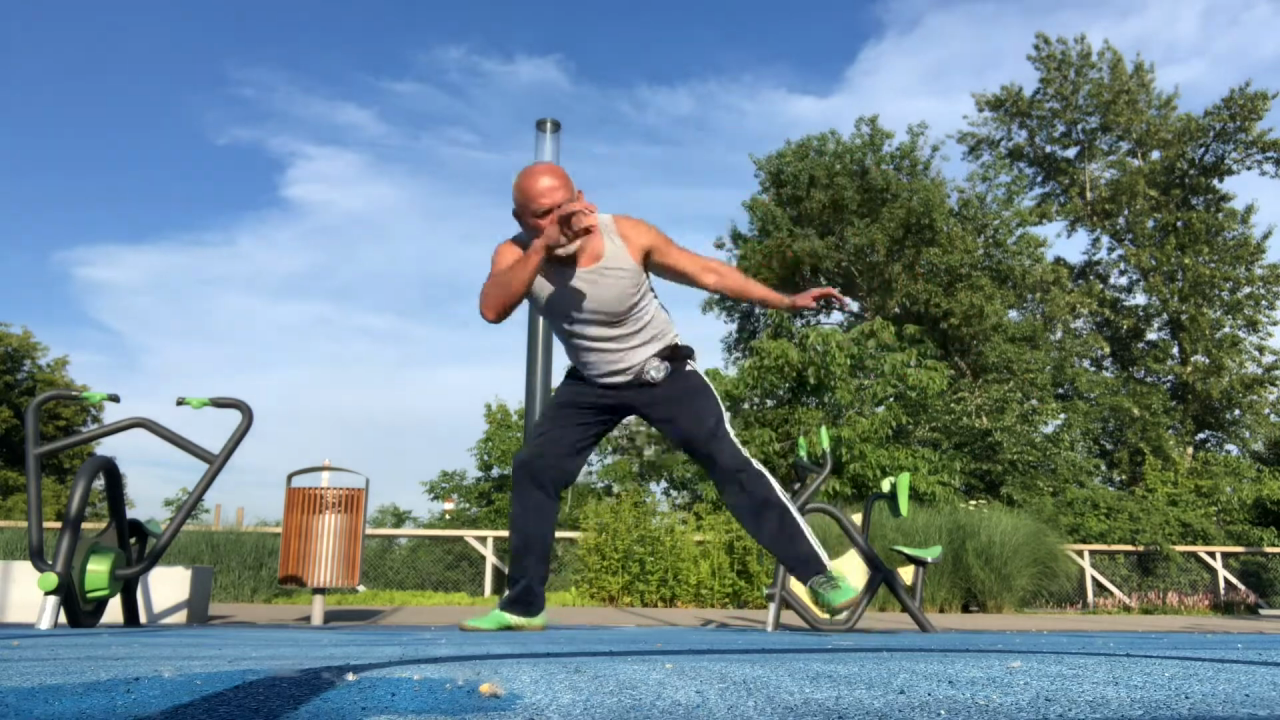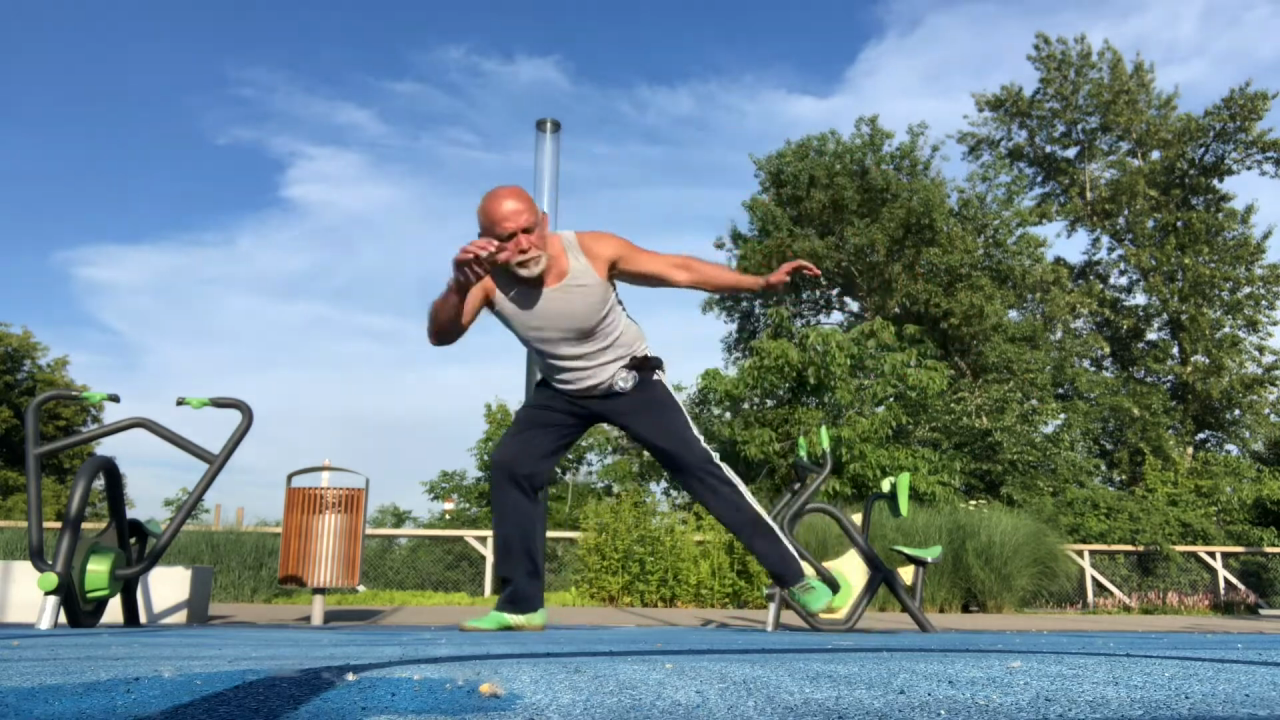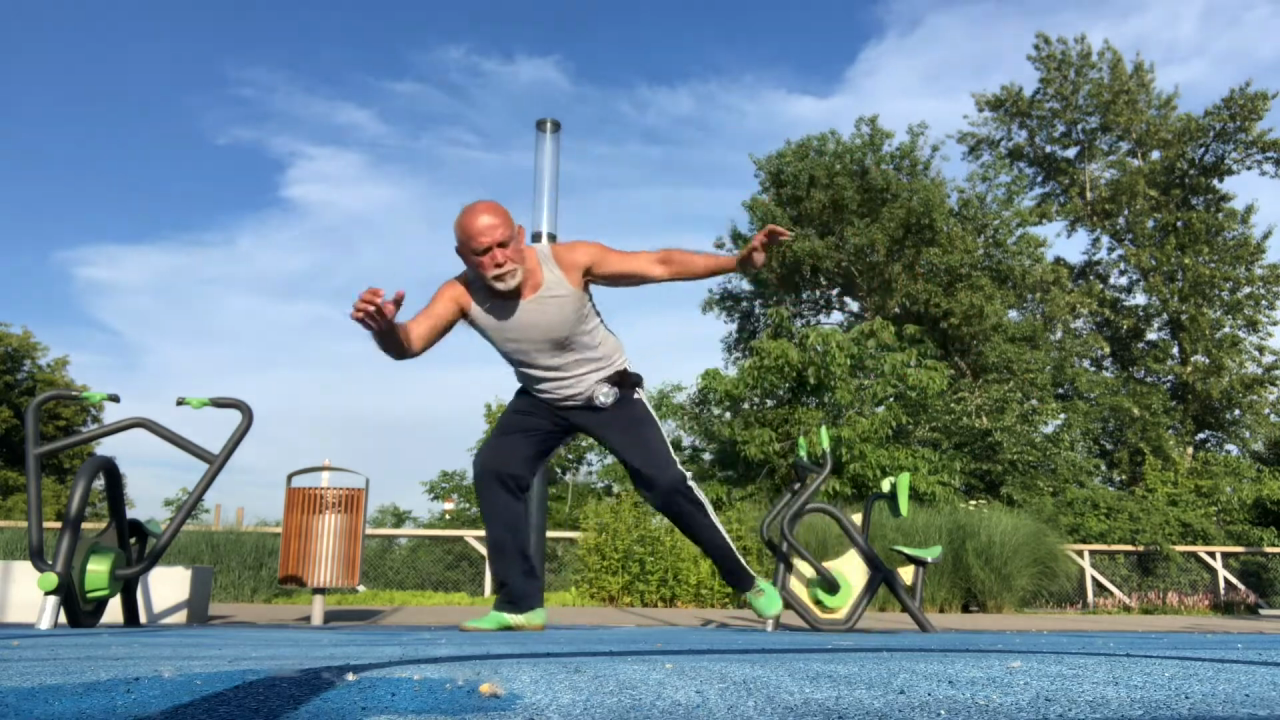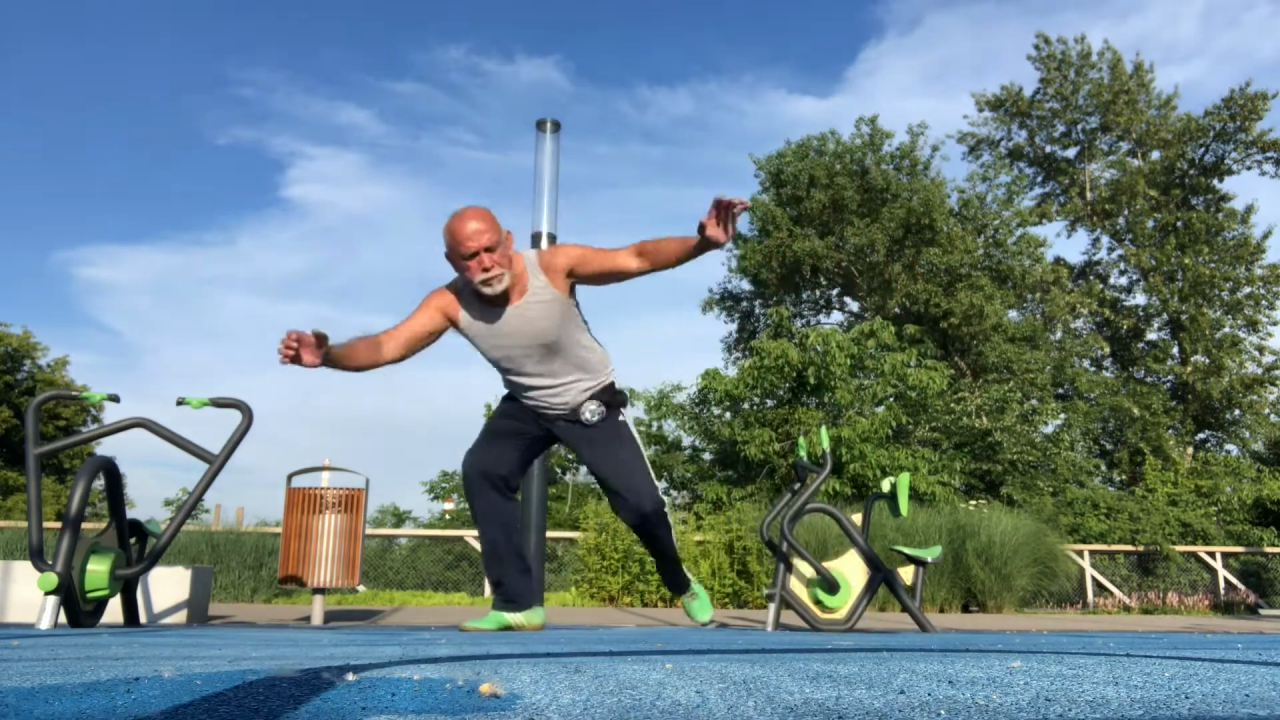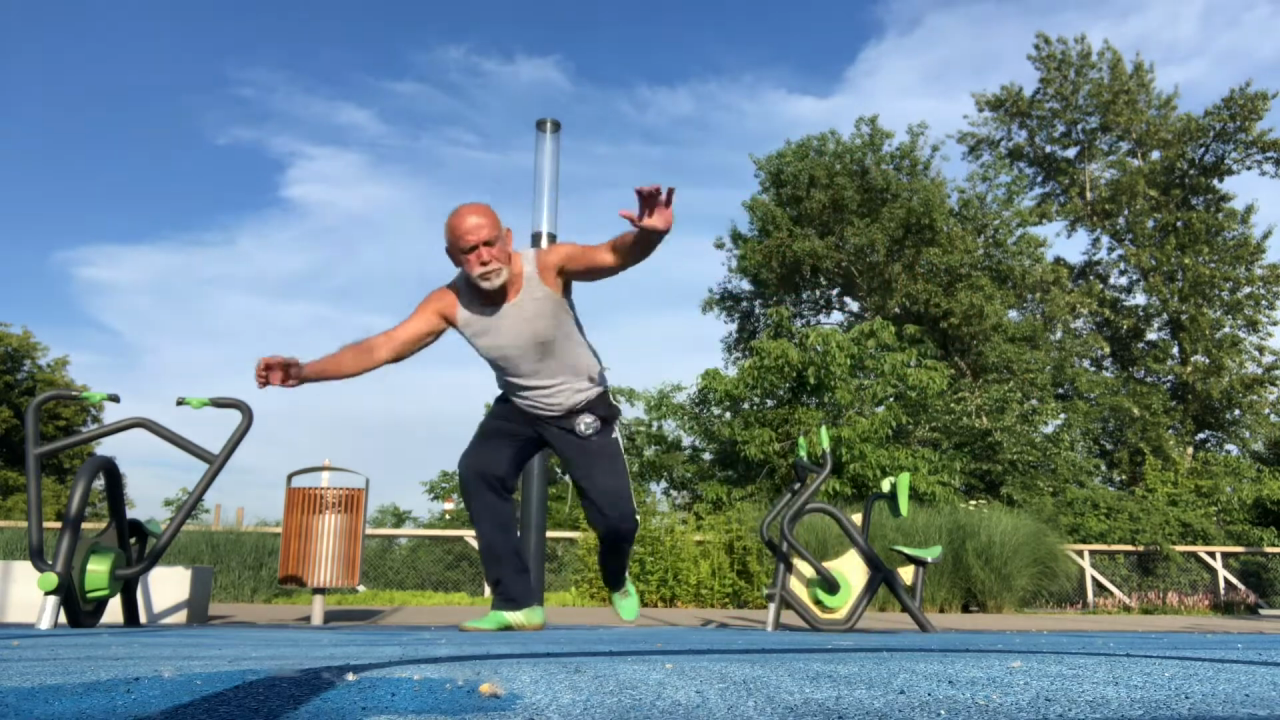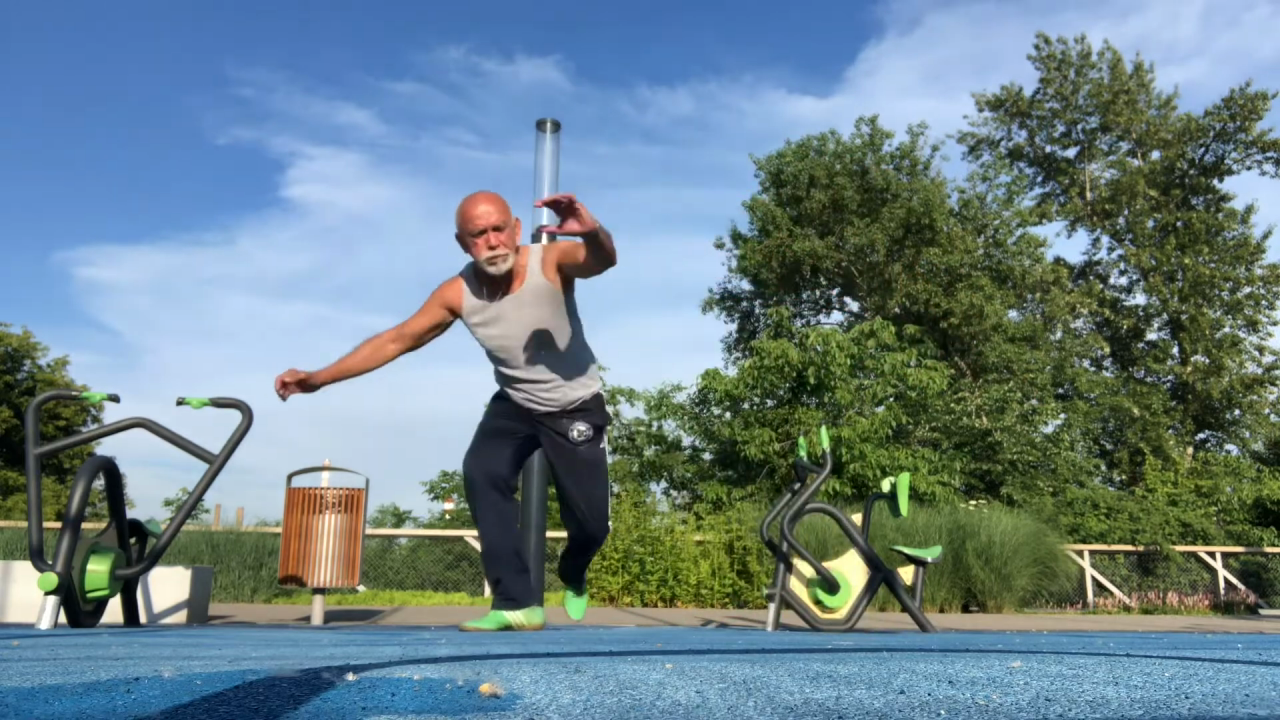
dt=0.1s
person 1, frame 1
left shoulder: (628, 236)
right shoulder: (520, 253)
left elbow: (706, 272)
right elbow: (493, 309)
left wrist: (789, 301)
right wrist: (543, 246)
left hip: (661, 367)
right hip: (591, 382)
left knee: (725, 458)
right knee: (534, 468)
left ankle: (819, 578)
right ankle: (524, 603)
person 1, frame 2
left shoulder: (594, 249)
right shoulder: (484, 275)
left elbow: (678, 270)
right elbow: (441, 335)
left wrist: (762, 283)
right wrist: (460, 281)
left hip: (628, 378)
right hip: (561, 390)
left knee: (694, 463)
right knee: (509, 468)
left ankle: (793, 576)
right ankle: (521, 603)
person 1, frame 3
left shoulder: (569, 260)
right shoulder: (461, 294)
left elbow: (661, 264)
right elbow: (408, 343)
left wrist: (743, 258)
right wrist: (382, 328)
left hip: (607, 389)
right hip: (540, 399)
left knee: (665, 481)
right knee: (493, 472)
left ankle: (743, 581)
right ankle: (519, 604)
person 1, frame 4
left shoulder: (552, 265)
right shoulder: (451, 301)
left elbow: (636, 258)
right elbow: (386, 347)
left wrist: (702, 243)
right wrist: (326, 352)
left hip: (592, 400)
right hip: (525, 406)
left knee: (640, 502)
right knee: (483, 474)
left ankle: (680, 584)
right ankle: (519, 603)
person 1, frame 5
left shoulder: (548, 266)
right shoulder: (451, 301)
left elbow: (619, 256)
right elbow: (384, 346)
left wrist: (648, 235)
right wrist: (301, 369)
left hip: (583, 411)
right hip: (518, 410)
left knee: (616, 516)
right knee: (479, 476)
left ankle: (615, 578)
right ankle: (518, 603)
person 1, frame 6
left shoulder: (550, 261)
right shoulder: (457, 292)
left elbow: (601, 259)
right elbow: (395, 340)
left wrist: (591, 232)
right wrist: (317, 379)
left hip: (576, 408)
right hip: (515, 406)
left knee: (591, 523)
right knee: (484, 476)
left ankle: (572, 577)
right ankle: (517, 602)
